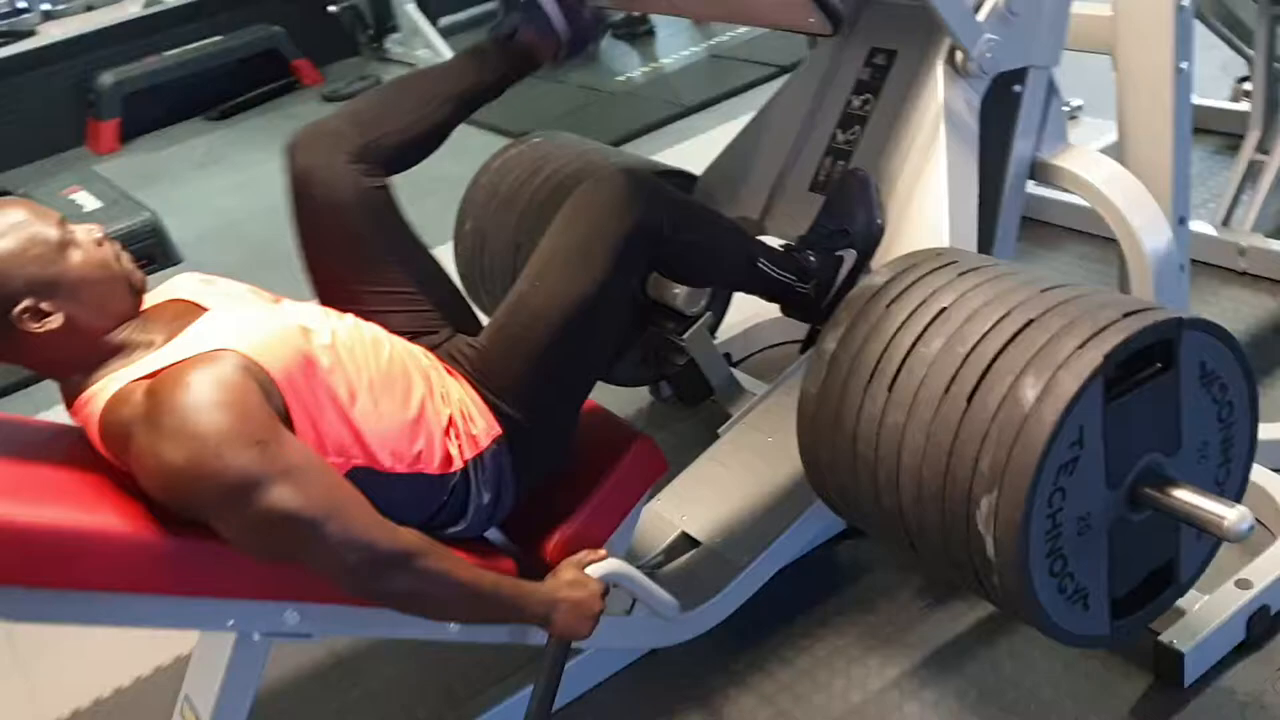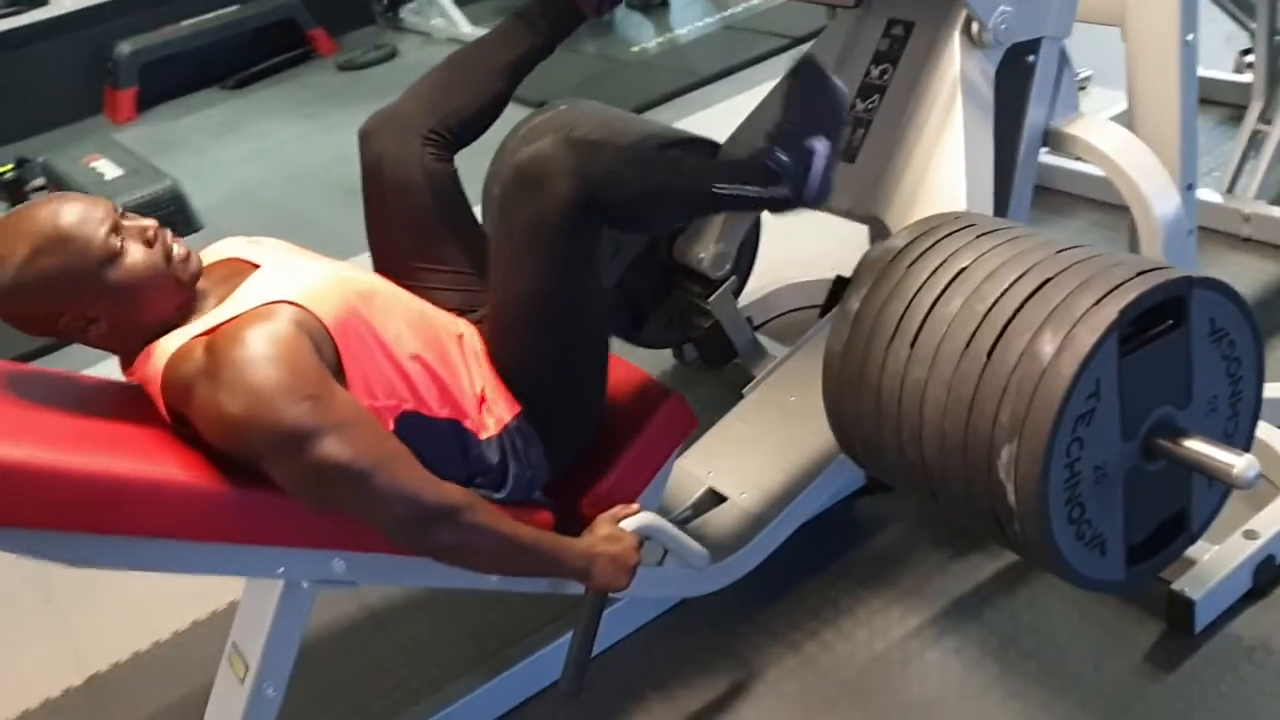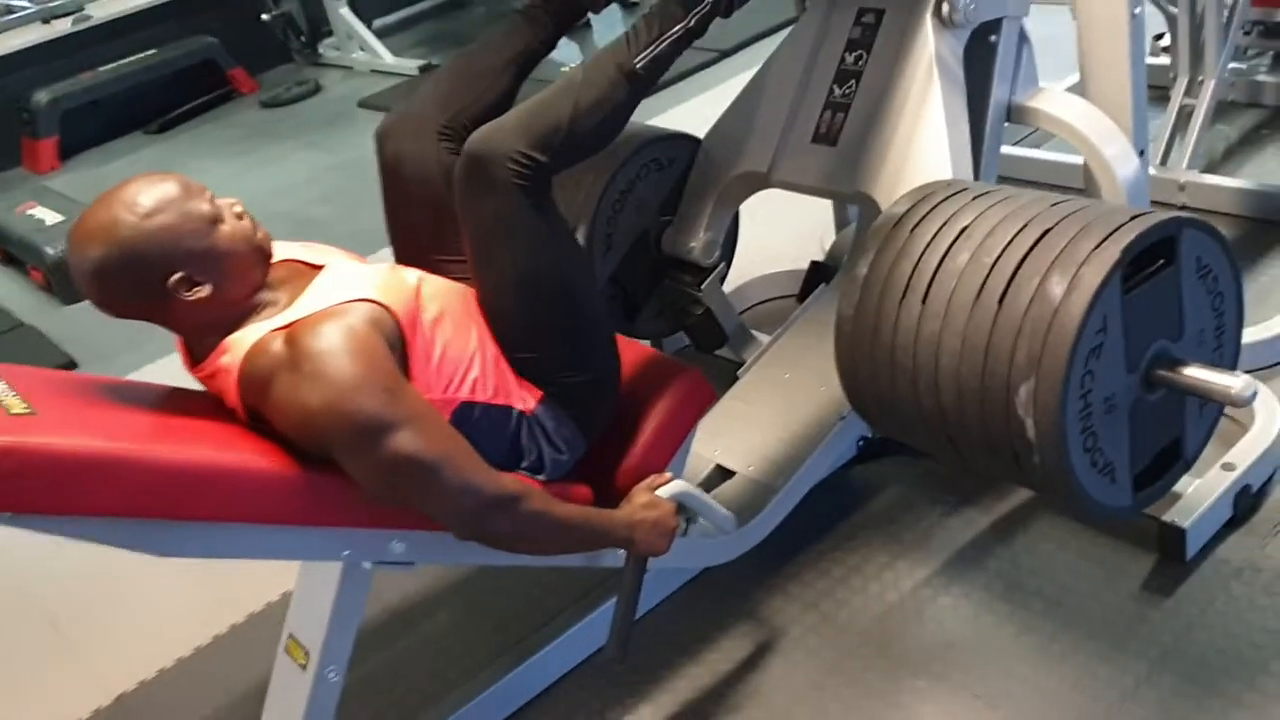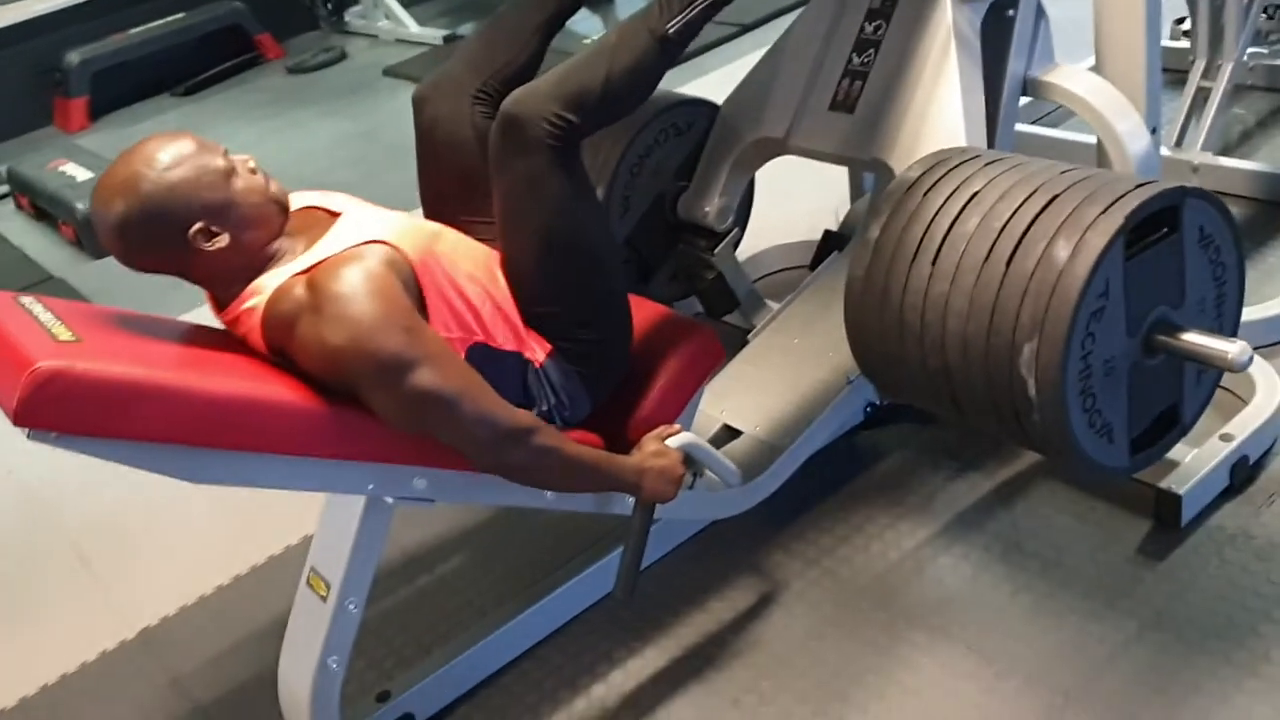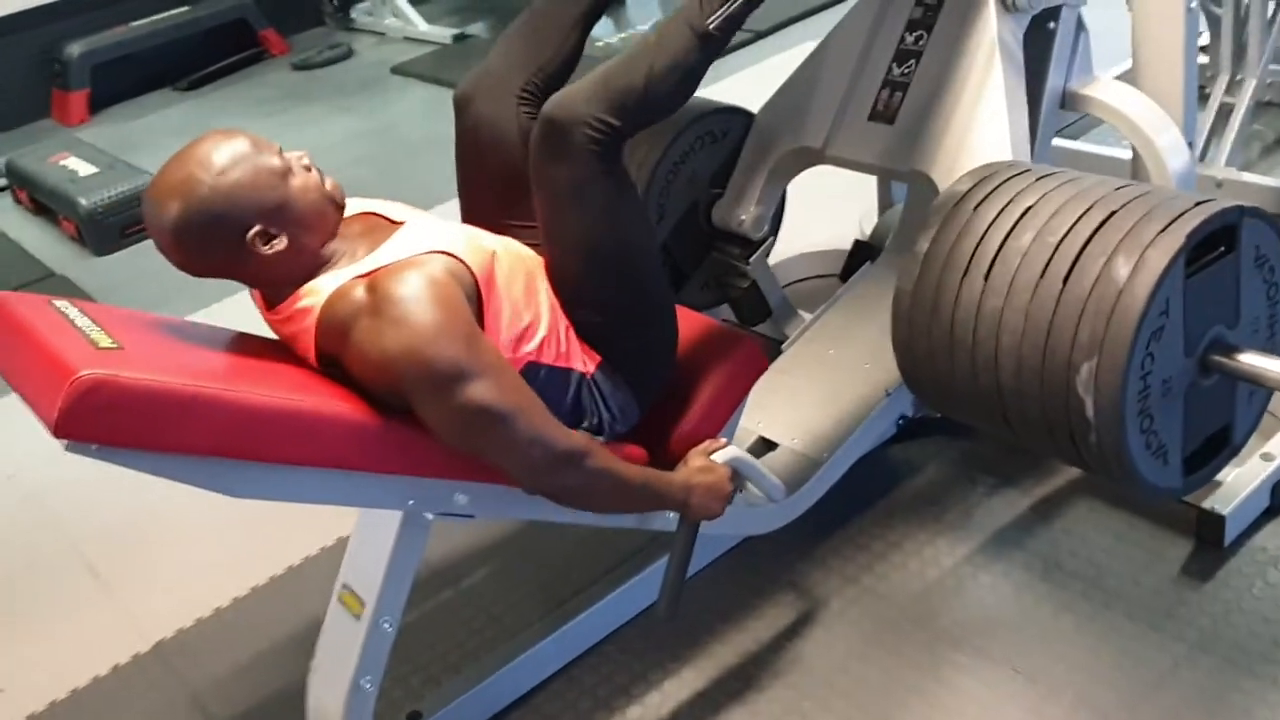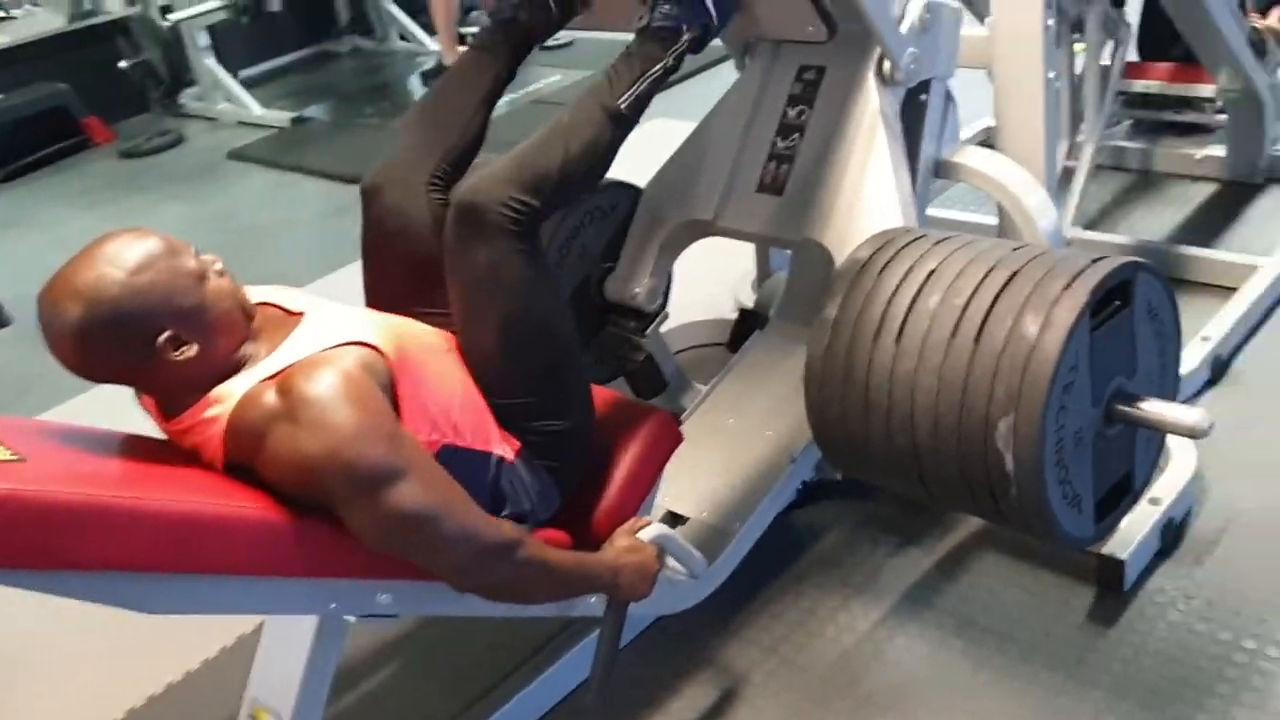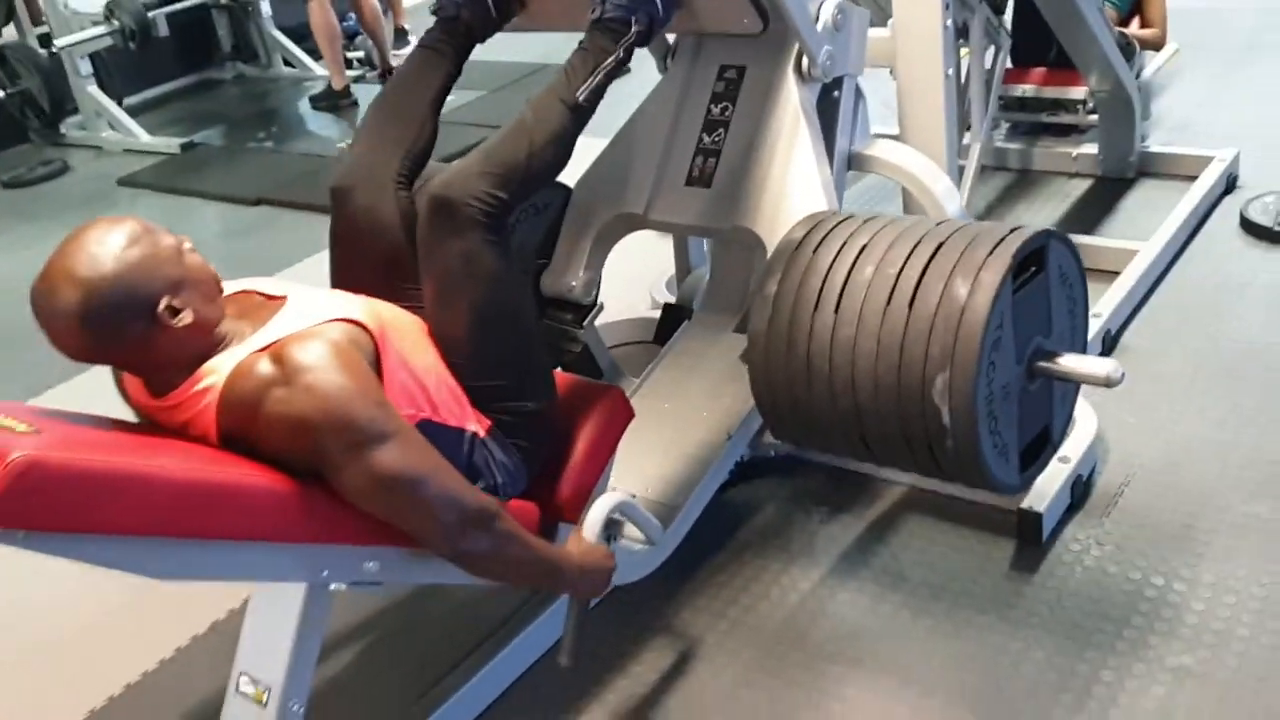
dt=0.7s
person 1, frame 1
left shoulder: (126, 329)
right shoulder: (188, 422)
right elbow: (370, 564)
right wrist: (544, 604)
left hip: (422, 363)
right hip: (477, 442)
left knee: (327, 154)
right knee: (619, 203)
right ankle: (812, 284)
person 1, frame 2
left shoulder: (180, 286)
right shoulder: (245, 376)
right elbow: (421, 515)
right wrist: (580, 558)
left hip: (454, 332)
right hip: (511, 428)
left knee: (398, 138)
right knee: (552, 174)
right ankle: (774, 177)
person 1, frame 3
left shoulder: (221, 318)
right shoulder: (321, 364)
right elbow: (480, 509)
right wrist: (625, 527)
right hip: (544, 410)
left knee: (413, 134)
right knee: (500, 156)
person 1, frame 4
left shoulder: (252, 259)
right shoulder: (342, 303)
right elbow: (498, 441)
right wrist: (632, 472)
right hip: (555, 365)
left knee: (450, 97)
right knee: (534, 118)
person 1, frame 5
left shoulder: (293, 269)
right shoulder: (400, 311)
right elbow: (548, 465)
right wrist: (680, 489)
right hip: (602, 375)
left knee: (493, 98)
right knee: (575, 120)
person 1, frame 6
left shoulder: (175, 379)
right shoulder: (314, 411)
right elbow: (478, 558)
right wrist: (610, 571)
right hip: (520, 461)
left knee: (400, 187)
right knee: (488, 205)
person 1, frame 7
left shoulder: (139, 366)
right shoulder: (299, 377)
right elbow: (460, 530)
right wrist: (569, 570)
right hip: (489, 437)
left knee: (364, 185)
right knee: (459, 200)
